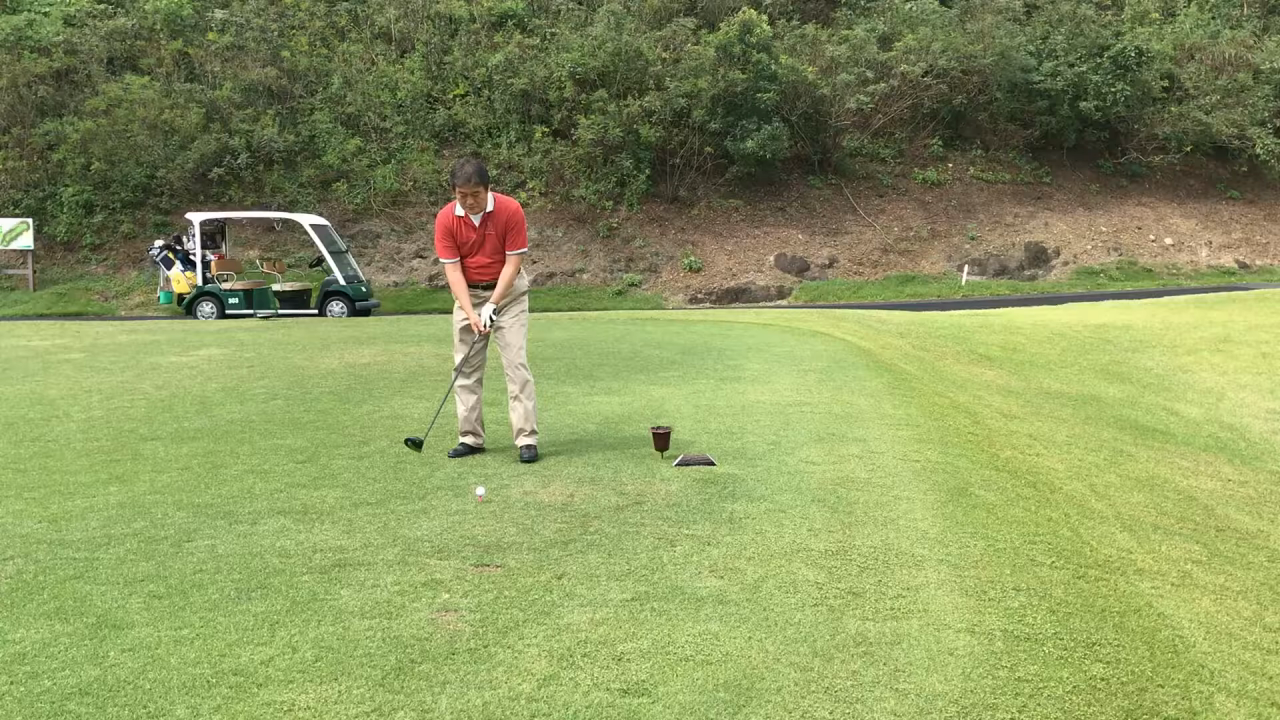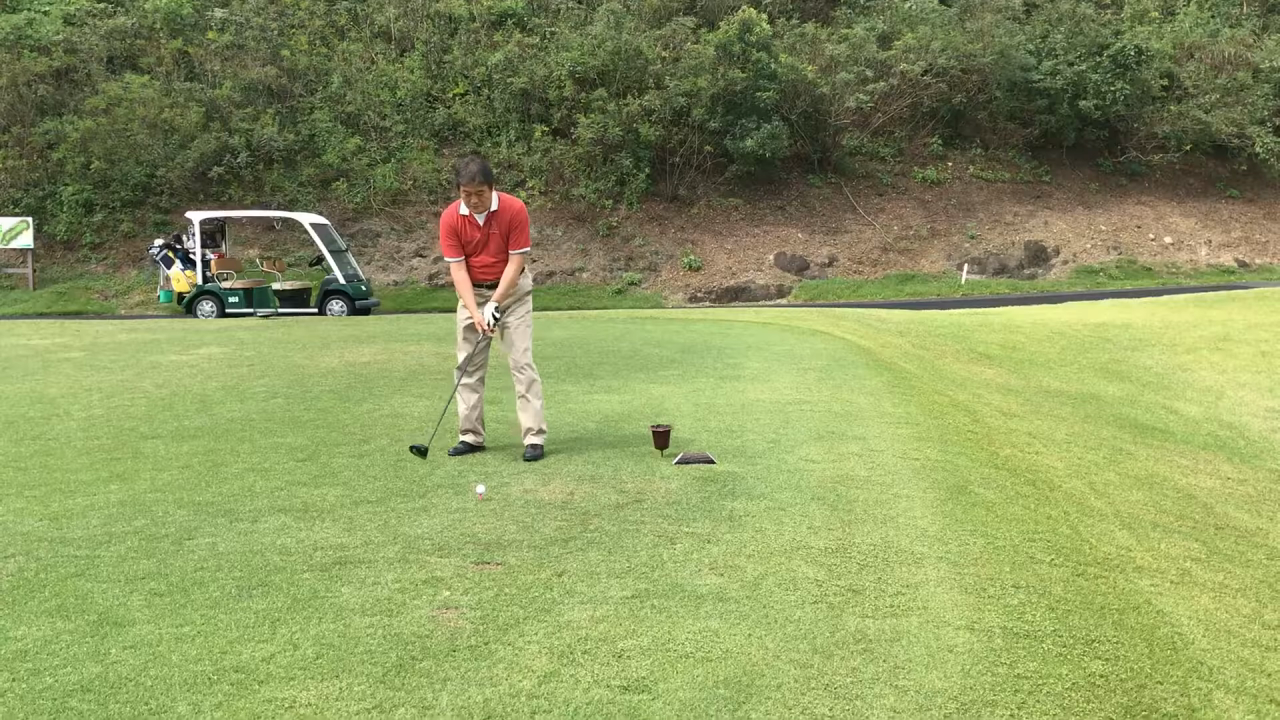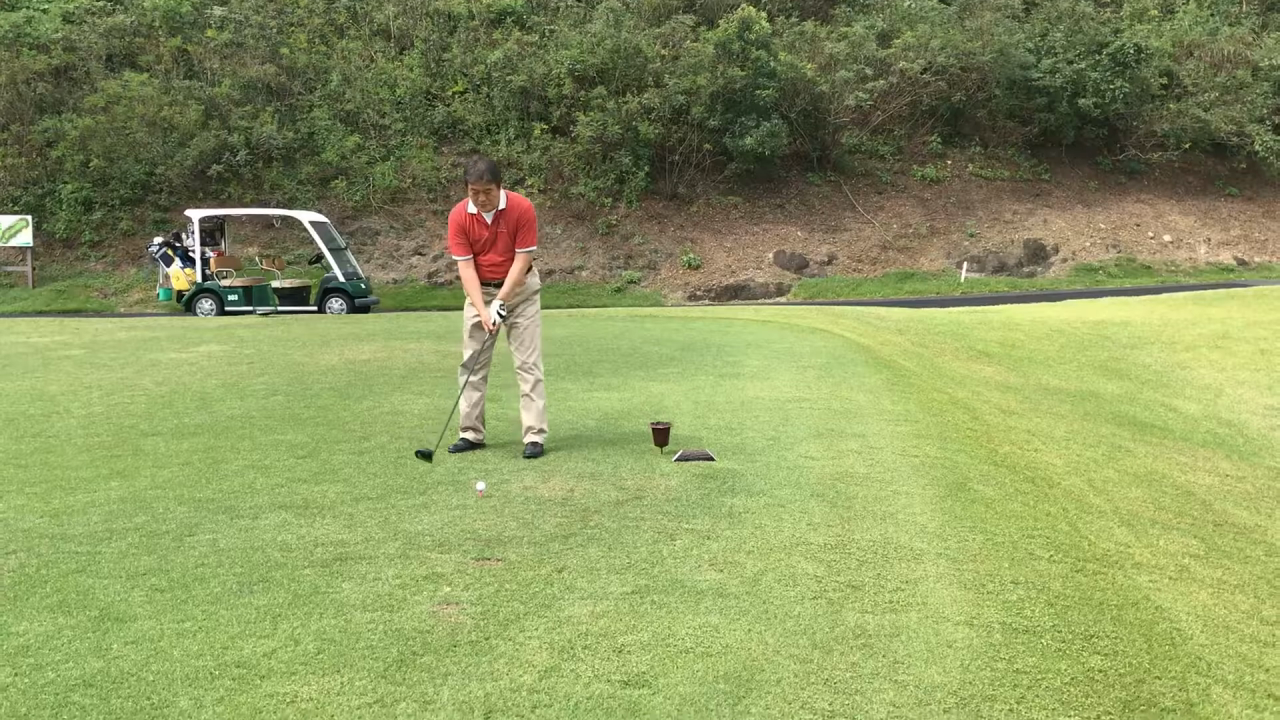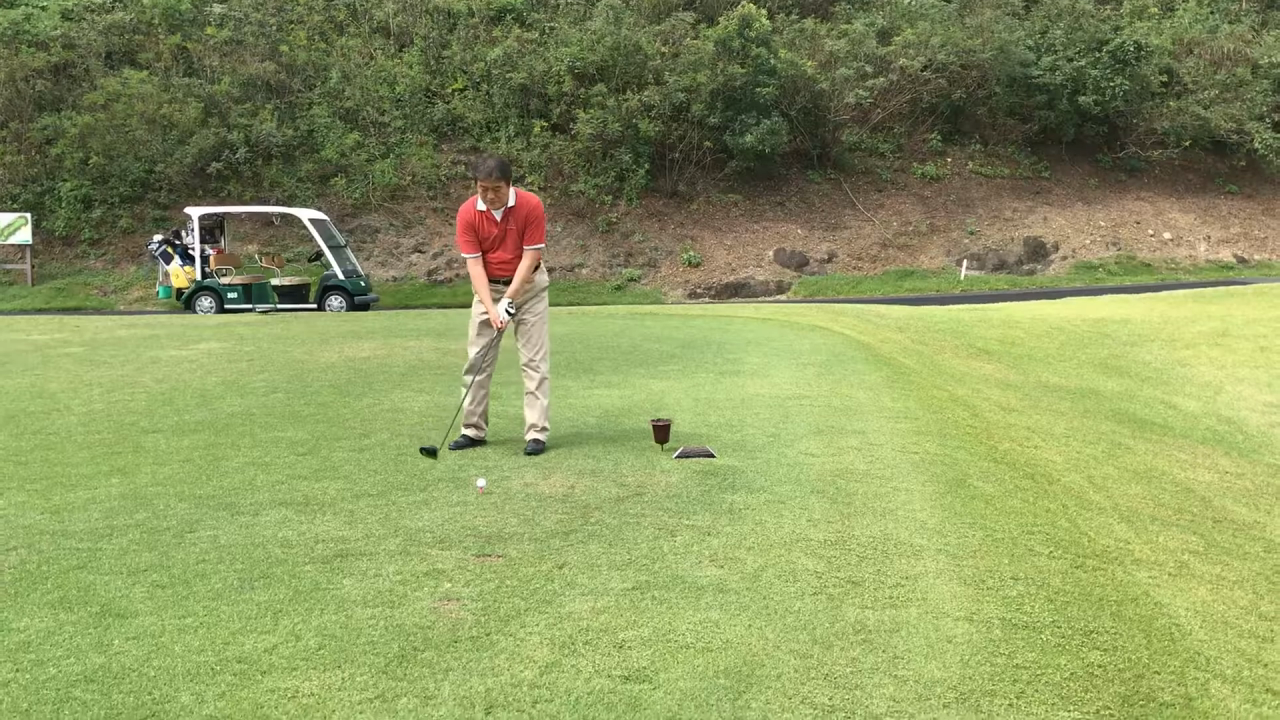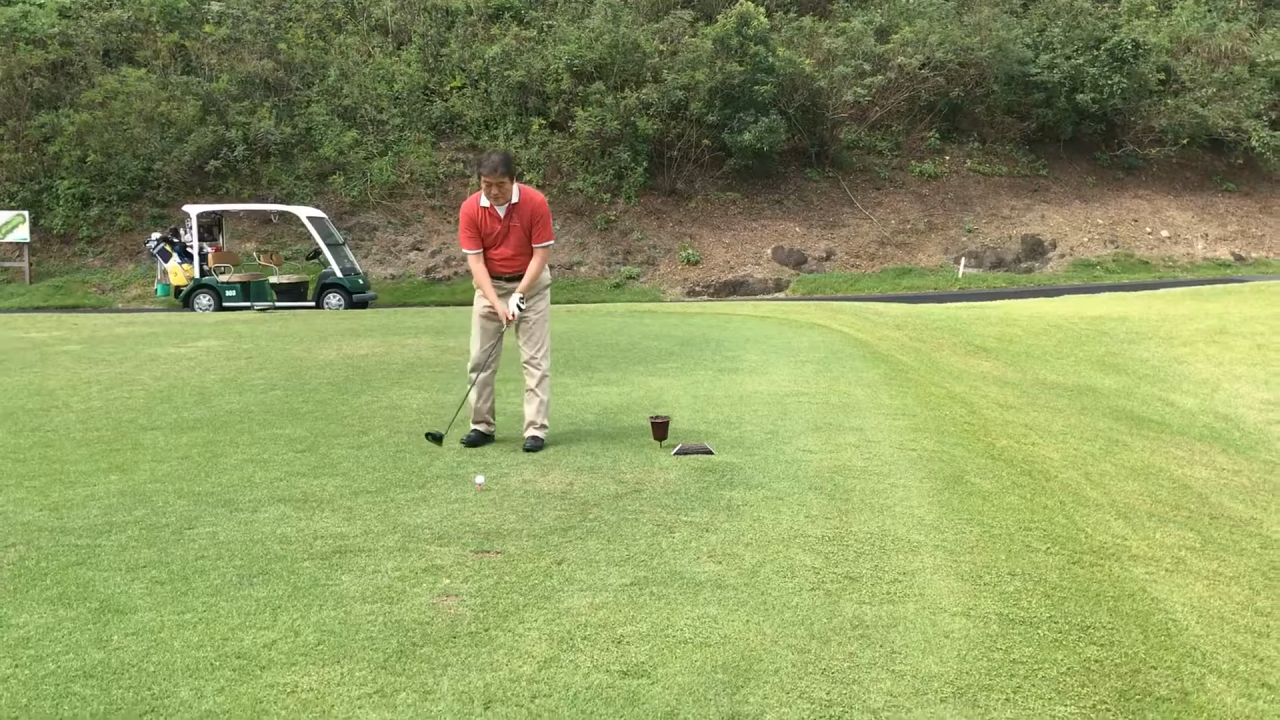
dt=0.1s
person 1, frame 1
left shoulder: (510, 210)
right shoulder: (445, 219)
left elbow: (513, 262)
right elbow: (453, 269)
left wrist: (492, 304)
right wrist: (470, 312)
left hip: (508, 292)
right hip: (468, 294)
left knee: (515, 363)
right knee: (466, 367)
left ankle: (527, 438)
right ankle: (471, 437)
person 1, frame 2
left shoulder: (514, 209)
right shoulder: (450, 218)
left elbow: (516, 261)
right elbow: (458, 268)
left wrist: (495, 302)
right wrist: (475, 311)
left hip: (512, 291)
right hip: (472, 293)
left knee: (522, 362)
right knee: (468, 365)
left ankle: (534, 437)
right ankle: (471, 435)
person 1, frame 3
left shoulder: (522, 208)
right shoulder: (458, 216)
left elbow: (522, 261)
right elbow: (466, 267)
left wrist: (502, 301)
right wrist: (483, 309)
left hip: (520, 290)
right hip: (480, 291)
left knee: (527, 363)
right knee: (472, 363)
left ankle: (534, 435)
right ankle: (471, 432)
person 1, frame 4
left shoulder: (531, 205)
right shoulder: (467, 213)
left elbow: (530, 258)
right elbow: (475, 264)
left wrist: (509, 299)
right wrist: (490, 307)
left hip: (528, 288)
right hip: (487, 287)
left knee: (534, 361)
right knee: (477, 360)
left ankle: (537, 432)
right ankle: (473, 429)
person 1, frame 5
left shoulder: (535, 202)
right shoulder: (470, 209)
left elbow: (541, 253)
right elbow: (475, 260)
left wrist: (519, 293)
right wrist: (496, 300)
left hip: (529, 286)
right hip: (490, 287)
left knee: (534, 358)
right knee: (480, 358)
left ankle: (535, 429)
right ankle: (482, 425)
